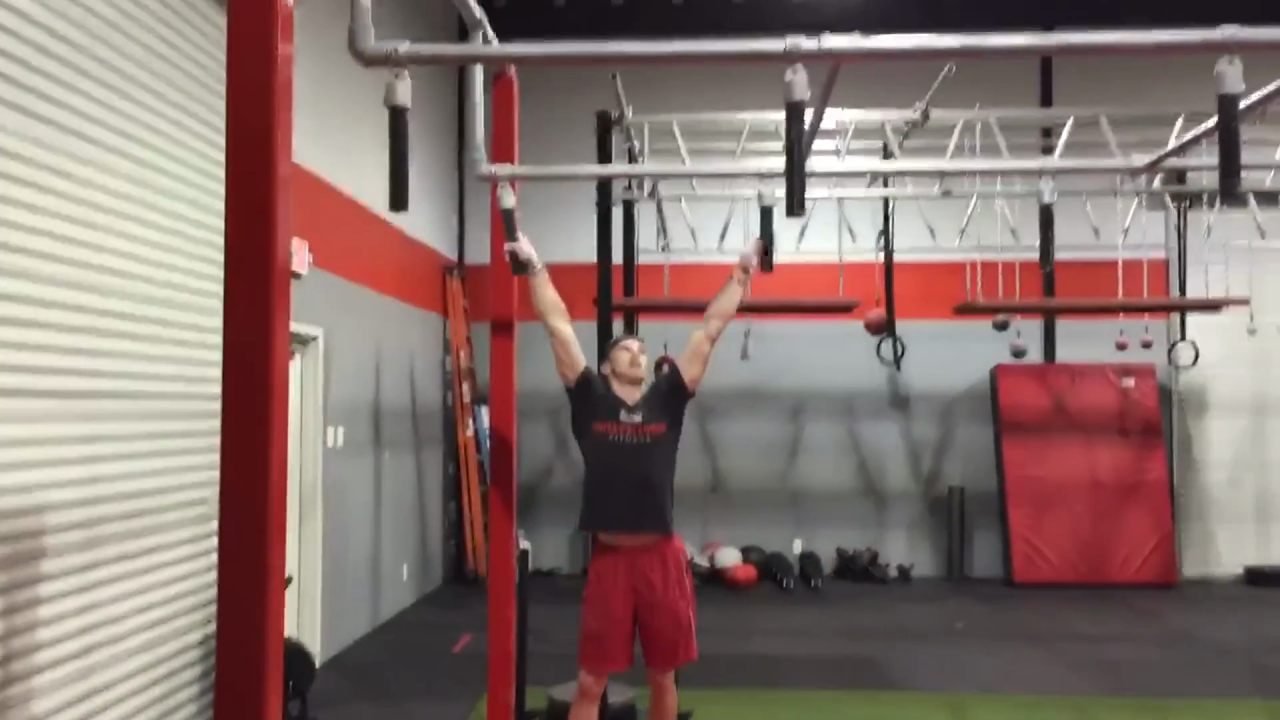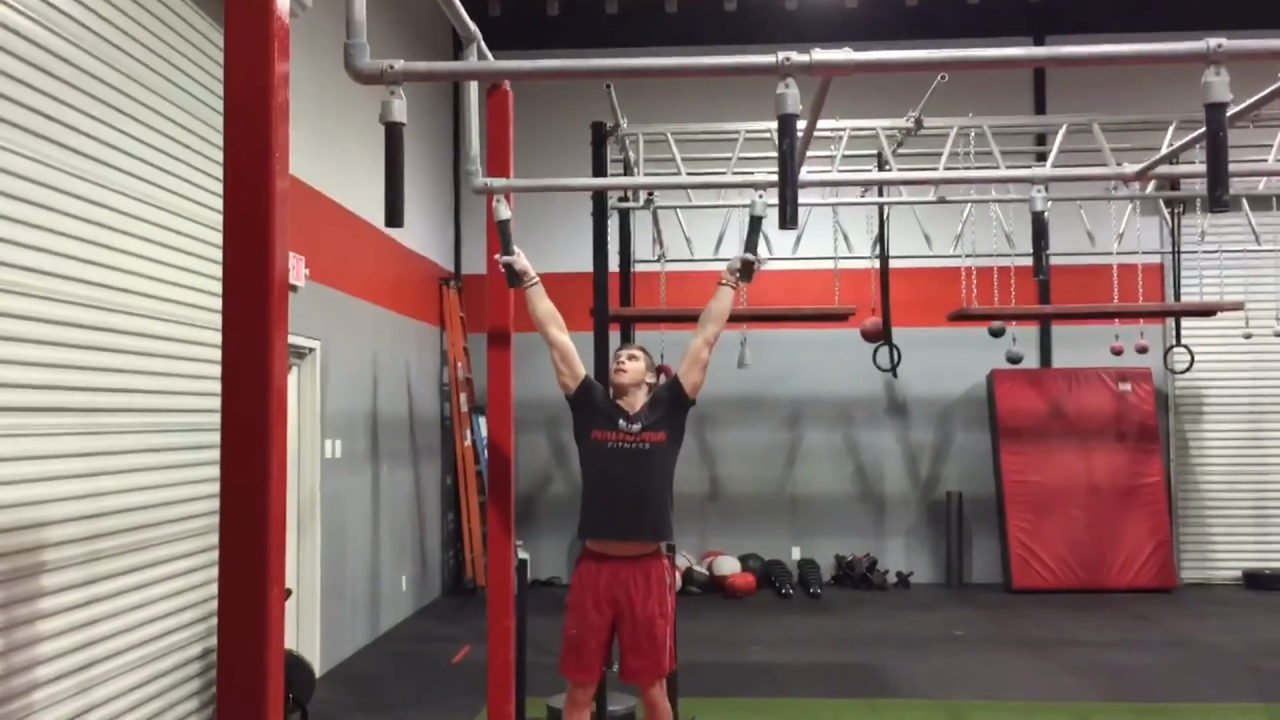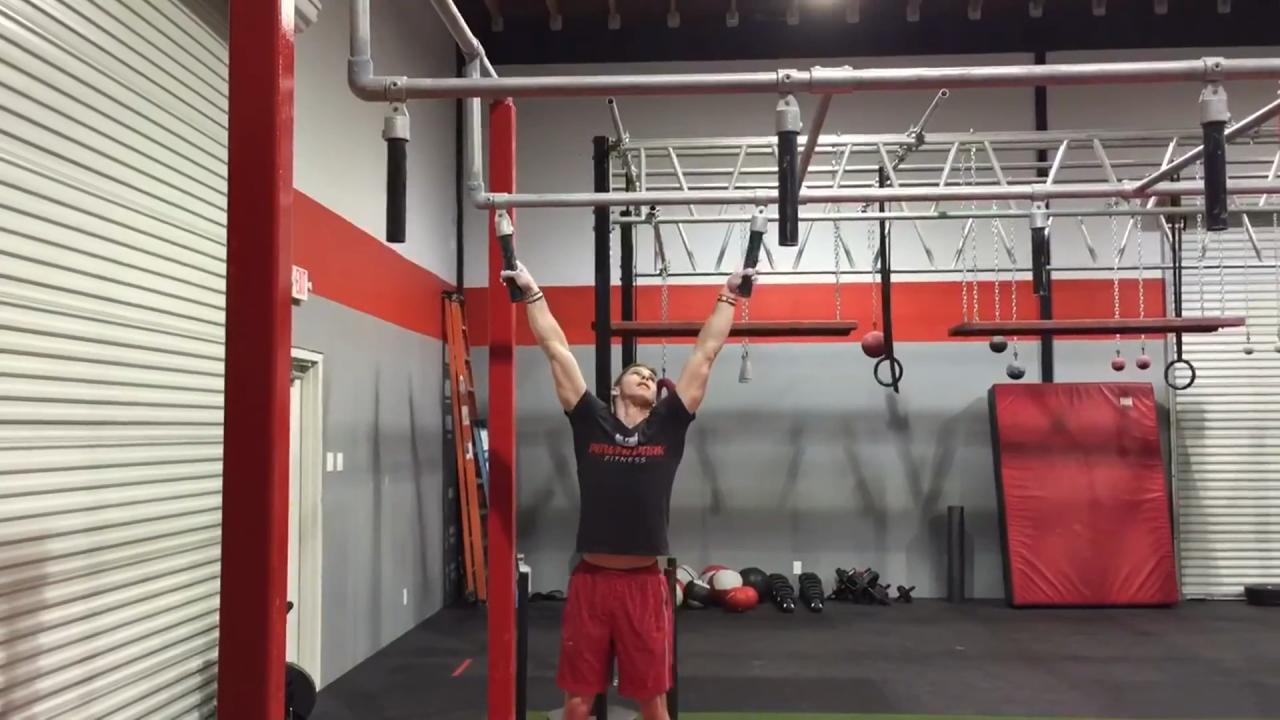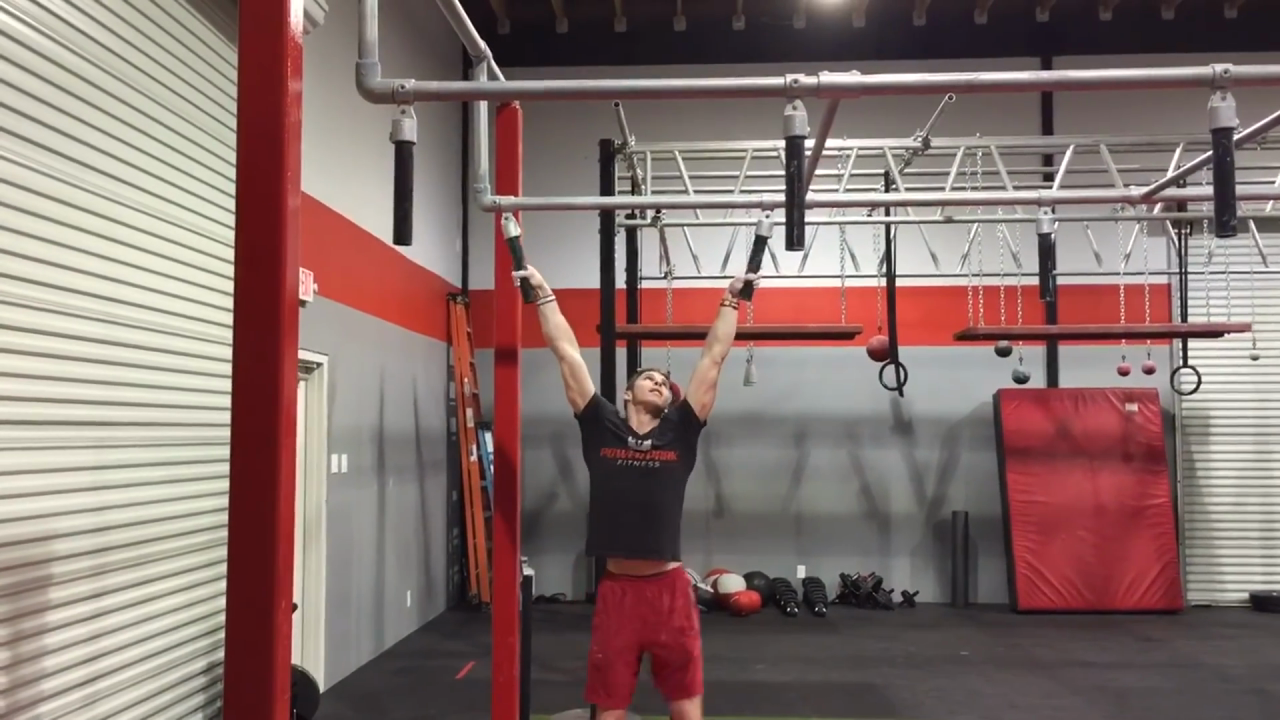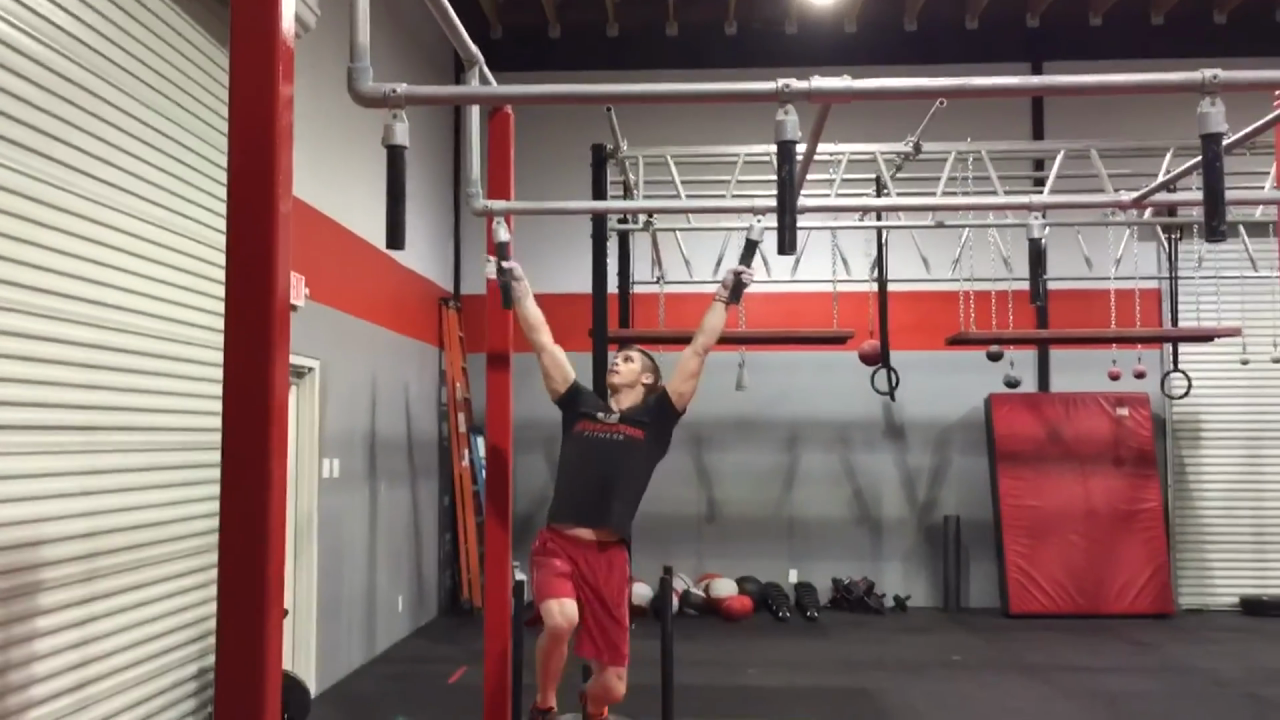
dt=1s
person 1, frame 1
left shoulder: (667, 399)
right shoulder: (590, 399)
left elbow: (708, 331)
right elbow: (559, 327)
left wrist: (741, 272)
right wrist: (535, 266)
left hip: (661, 557)
right hip: (610, 559)
left knee: (663, 673)
right knee: (591, 679)
person 1, frame 2
left shoulder: (668, 408)
right shoulder: (590, 407)
left elbow: (706, 338)
right elbow: (557, 339)
left wrist: (729, 279)
right wrist: (529, 276)
left hip: (648, 569)
right hip: (594, 568)
person 1, frame 3
left shoulder: (668, 426)
right shoulder: (590, 421)
left elbow: (705, 353)
right elbow: (557, 349)
left wrist: (729, 295)
right wrist: (531, 291)
left hip: (644, 583)
right hip: (591, 581)
person 1, frame 4
left shoulder: (680, 430)
right shoulder: (601, 426)
left elbow: (713, 357)
right elbow: (567, 352)
left wrist: (731, 300)
right wrist: (543, 293)
left hip: (668, 589)
right hip: (617, 591)
person 1, frame 5
left shoulder: (655, 419)
right shoulder: (579, 407)
left elbow: (698, 349)
right elbow: (544, 343)
left wrist: (723, 296)
right wrist: (520, 284)
left hip: (606, 556)
right hip: (557, 547)
right knee: (561, 622)
